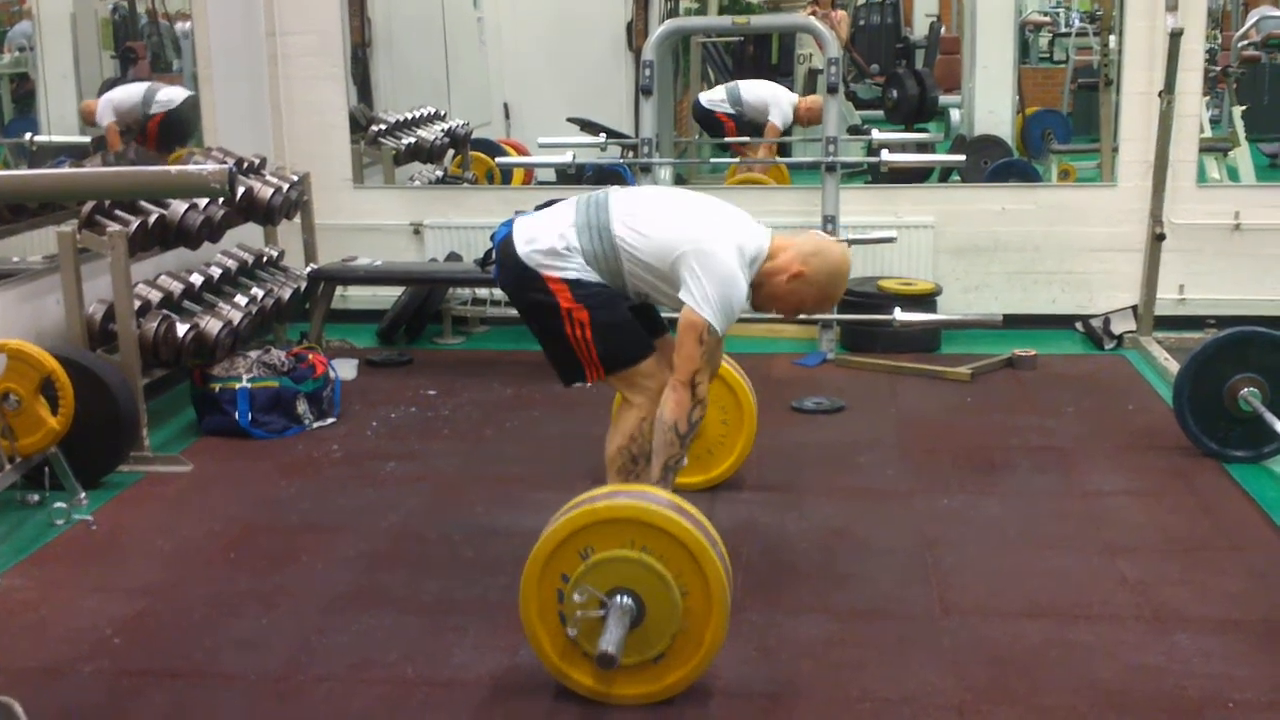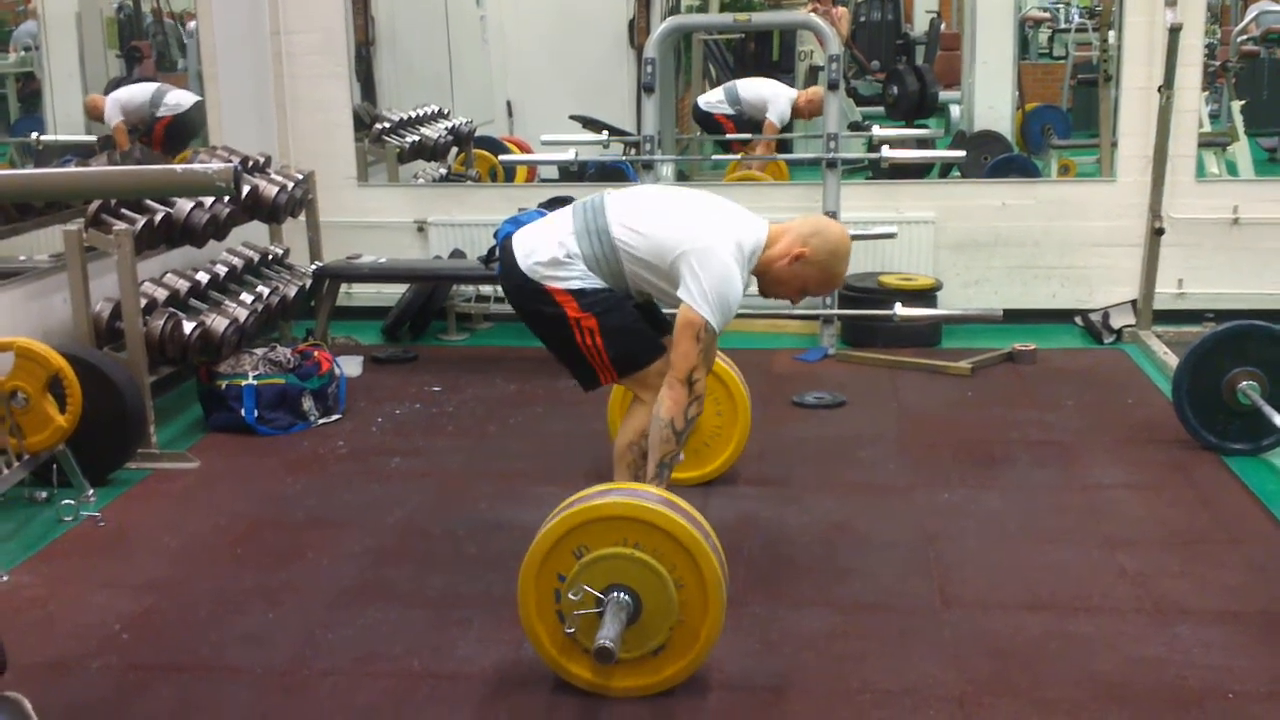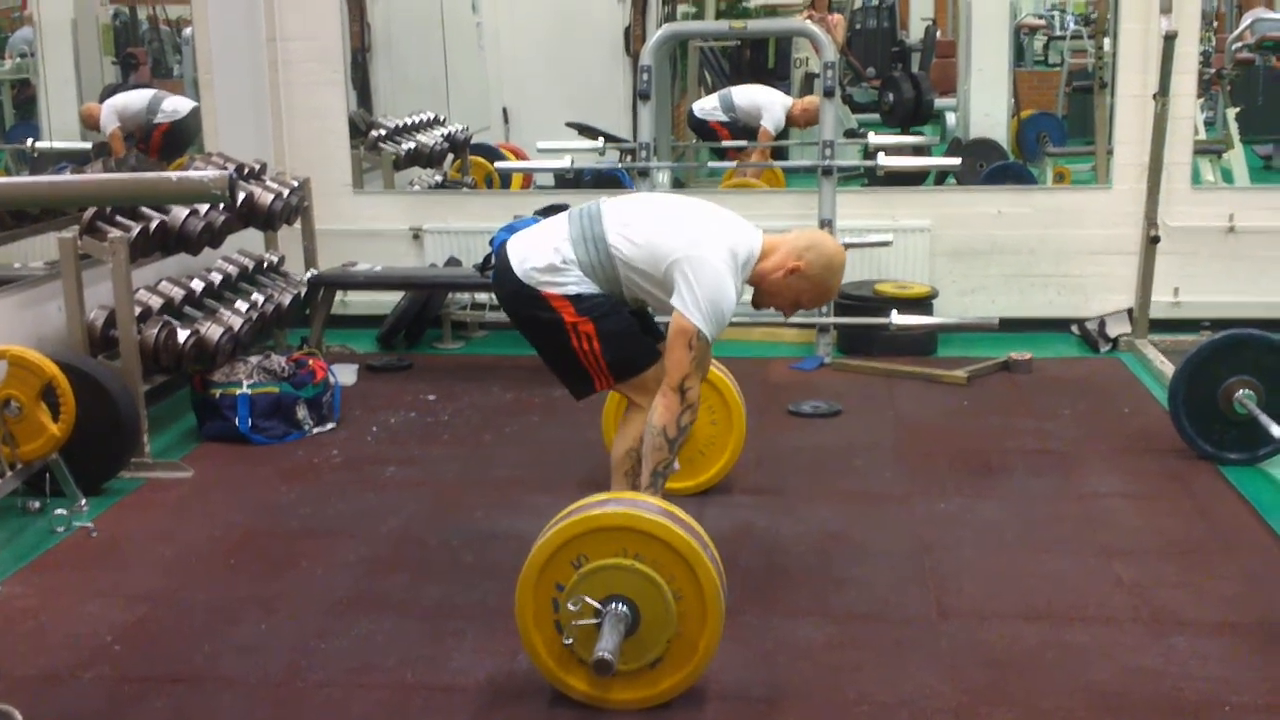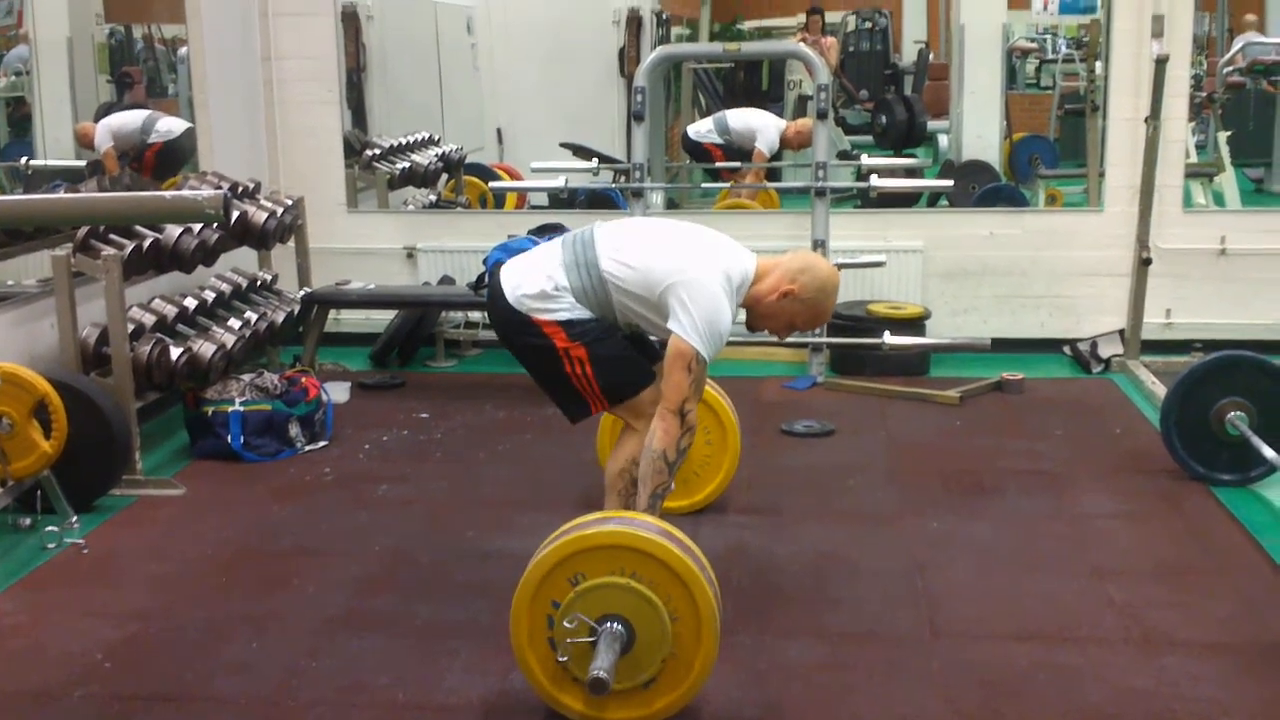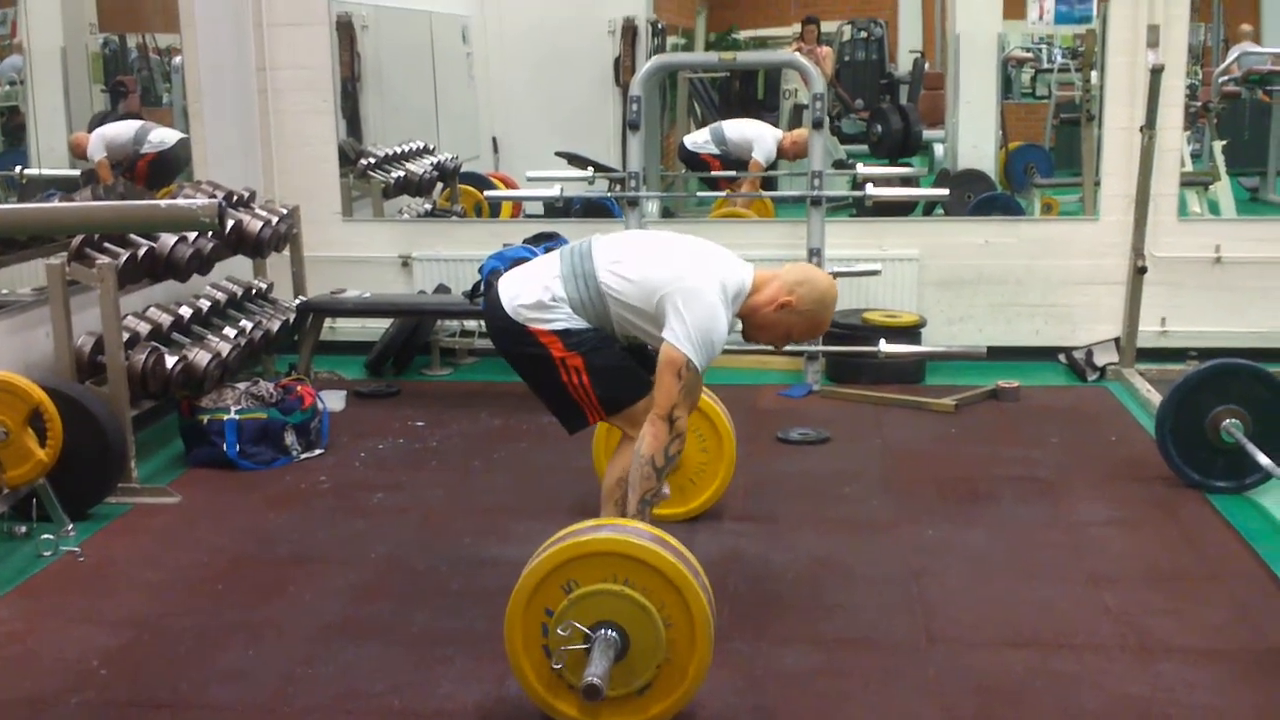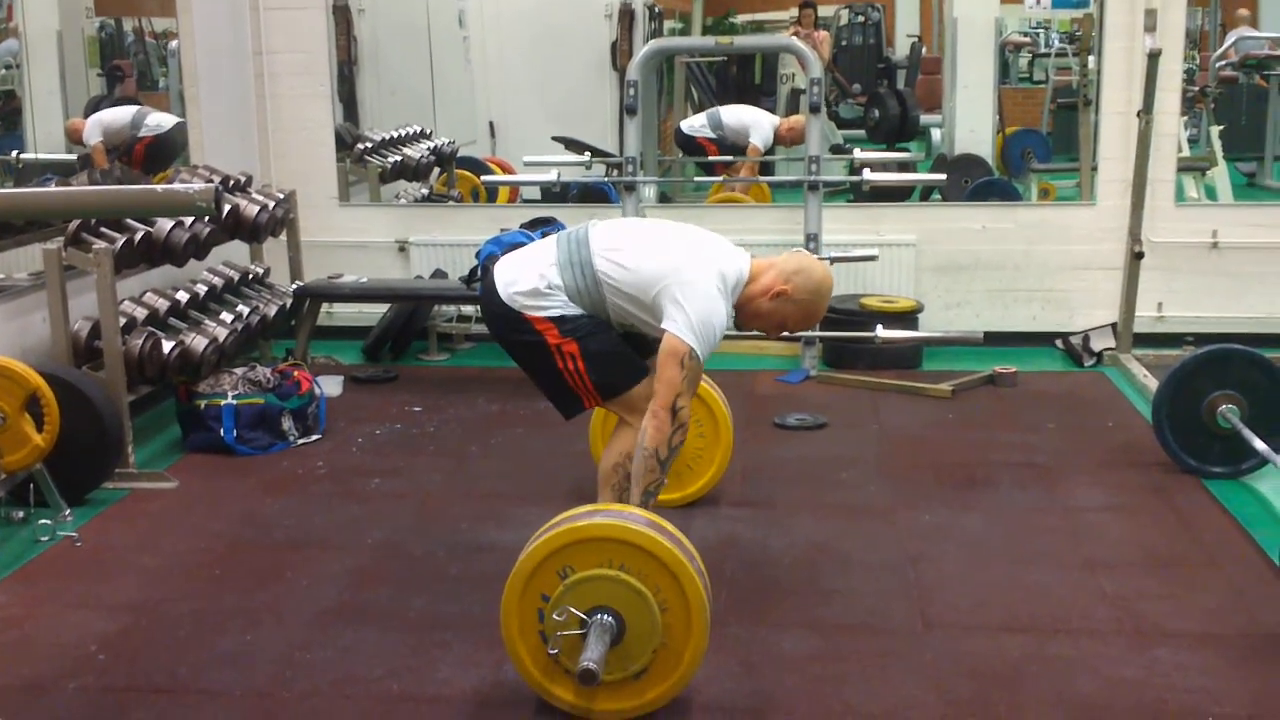
dt=0.3s
person 1, frame 1
left shoulder: (743, 240)
right shoulder: (726, 273)
right elbow: (686, 388)
left hip: (558, 247)
right hip: (544, 259)
left knee: (663, 365)
right knee: (648, 389)
person 1, frame 2
left shoulder: (740, 232)
right shoulder: (722, 267)
right elbow: (682, 384)
right wrist: (653, 491)
left hip: (555, 249)
right hip: (546, 267)
left knee: (670, 361)
right knee: (655, 388)
person 1, frame 3
left shoulder: (735, 242)
right shoulder: (717, 276)
right elbow: (677, 392)
right wrist: (648, 500)
left hip: (545, 257)
right hip: (541, 275)
left knee: (661, 370)
right knee: (651, 394)
person 1, frame 4
left shoulder: (728, 264)
right shoulder: (711, 300)
right elbow: (675, 414)
left hip: (538, 281)
right hip: (533, 301)
left knee: (657, 393)
right knee: (647, 415)
person 1, frame 5
left shoulder: (726, 274)
right shoulder: (708, 309)
right elbow: (665, 421)
left hip: (540, 292)
right hip: (530, 312)
left knee: (658, 401)
right knee: (643, 423)
person 1, frame 6
left shoulder: (722, 264)
right shoulder: (706, 299)
right elbow: (666, 412)
left hip: (532, 277)
right hip: (525, 298)
left knee: (656, 389)
right knee: (640, 410)
